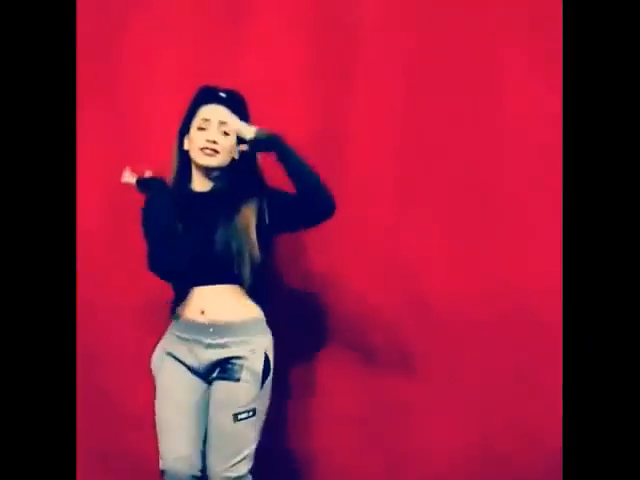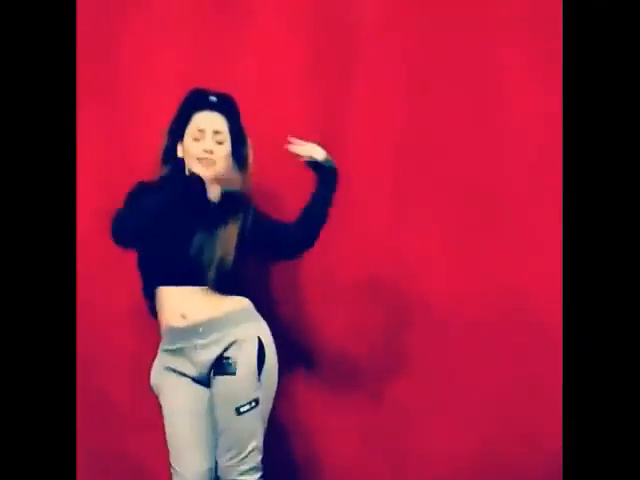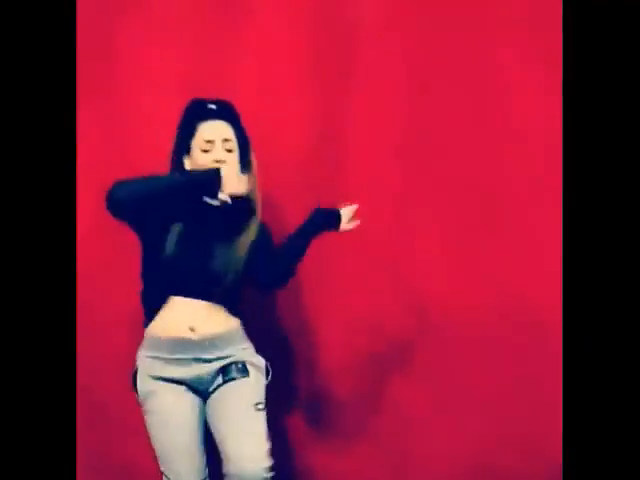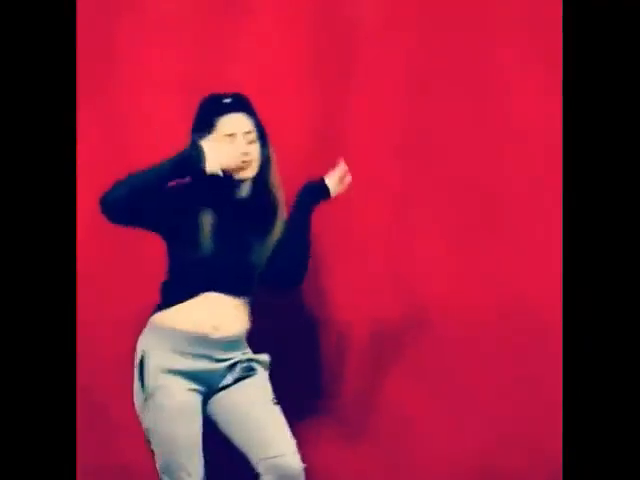
dt=0.2s
person 1, frame 1
left shoulder: (253, 201)
right shoulder: (164, 203)
left elbow: (319, 207)
right elbow: (169, 266)
left wrist: (275, 143)
right wrist: (156, 195)
left hip: (242, 346)
right hip: (181, 345)
person 1, frame 2
left shoulder: (236, 211)
right shoulder: (154, 199)
left elbow: (288, 245)
right elbow: (124, 231)
left wrist: (325, 175)
right wrist: (190, 188)
left hip: (235, 341)
right hip: (176, 352)
person 1, frame 3
left shoulder: (246, 222)
right shoulder: (167, 210)
left elbow: (268, 277)
right elbow: (118, 197)
left wrist: (315, 225)
right wrist: (205, 181)
left hip: (228, 358)
right hip: (164, 364)
person 1, frame 4
left shoulder: (267, 213)
right shoulder: (187, 204)
left elbow: (288, 275)
right elbow: (115, 204)
left wrist: (307, 204)
right wrist: (187, 161)
left hip: (235, 359)
right hip: (174, 356)
